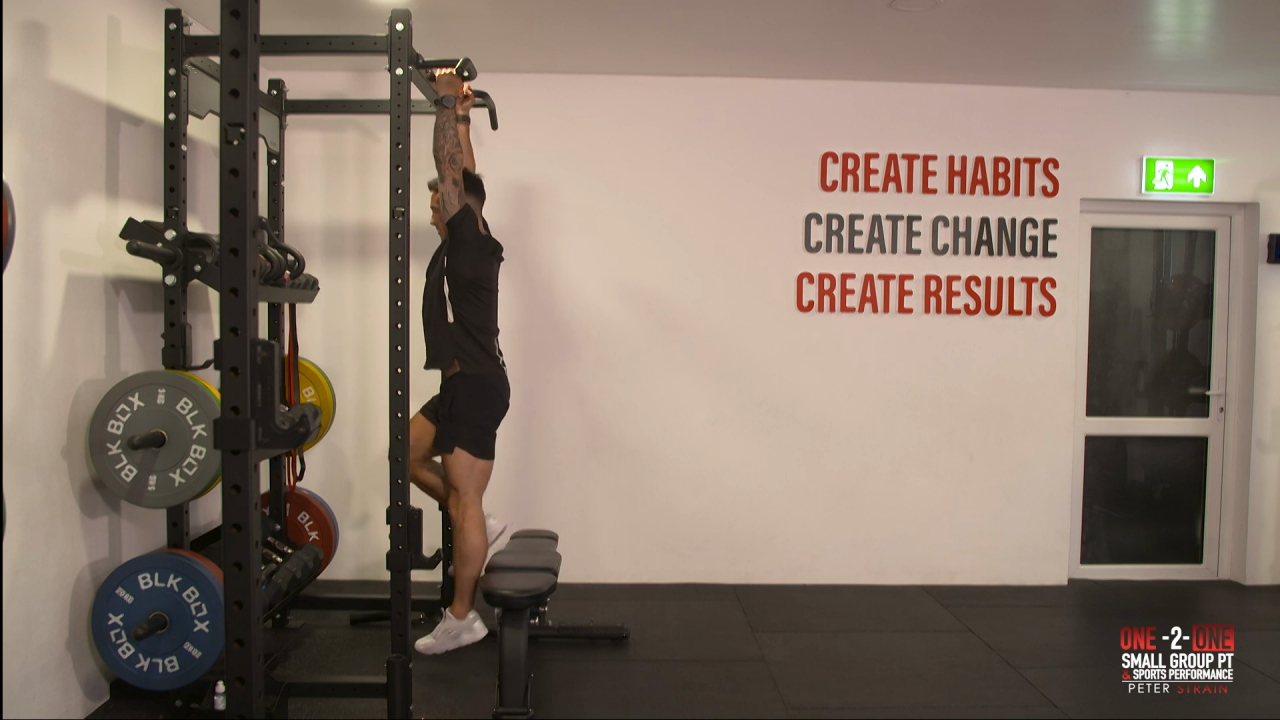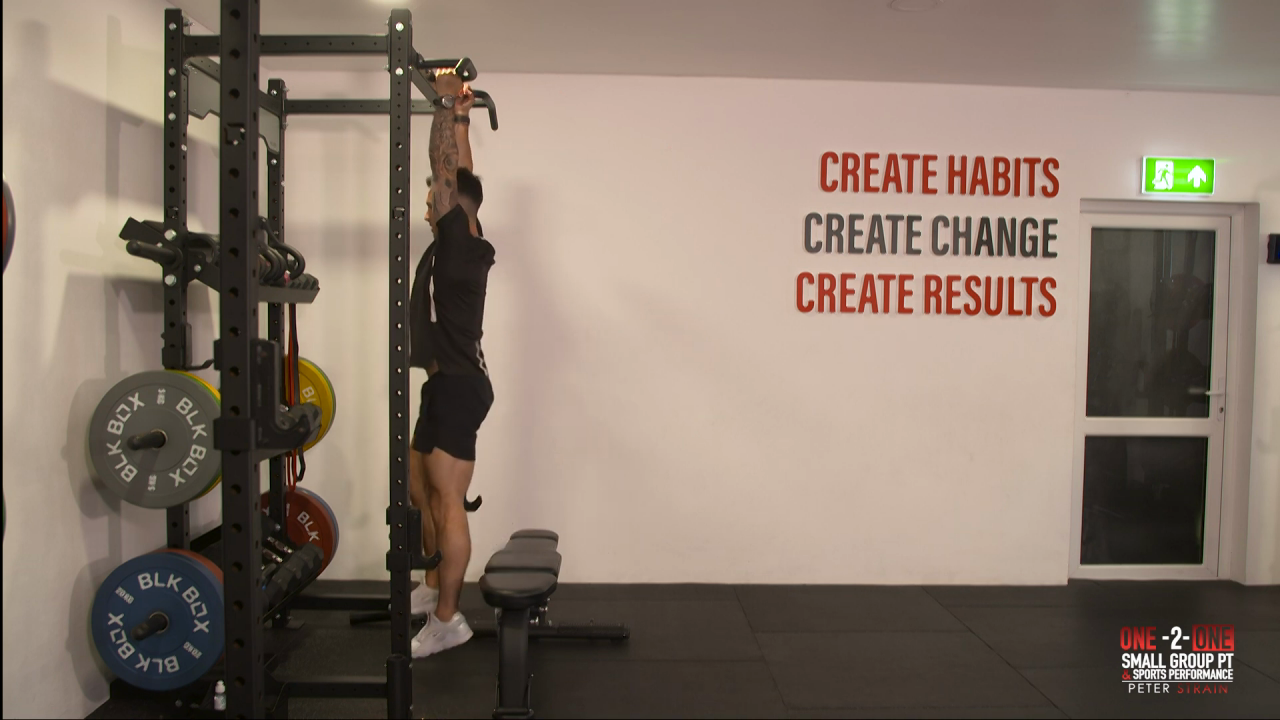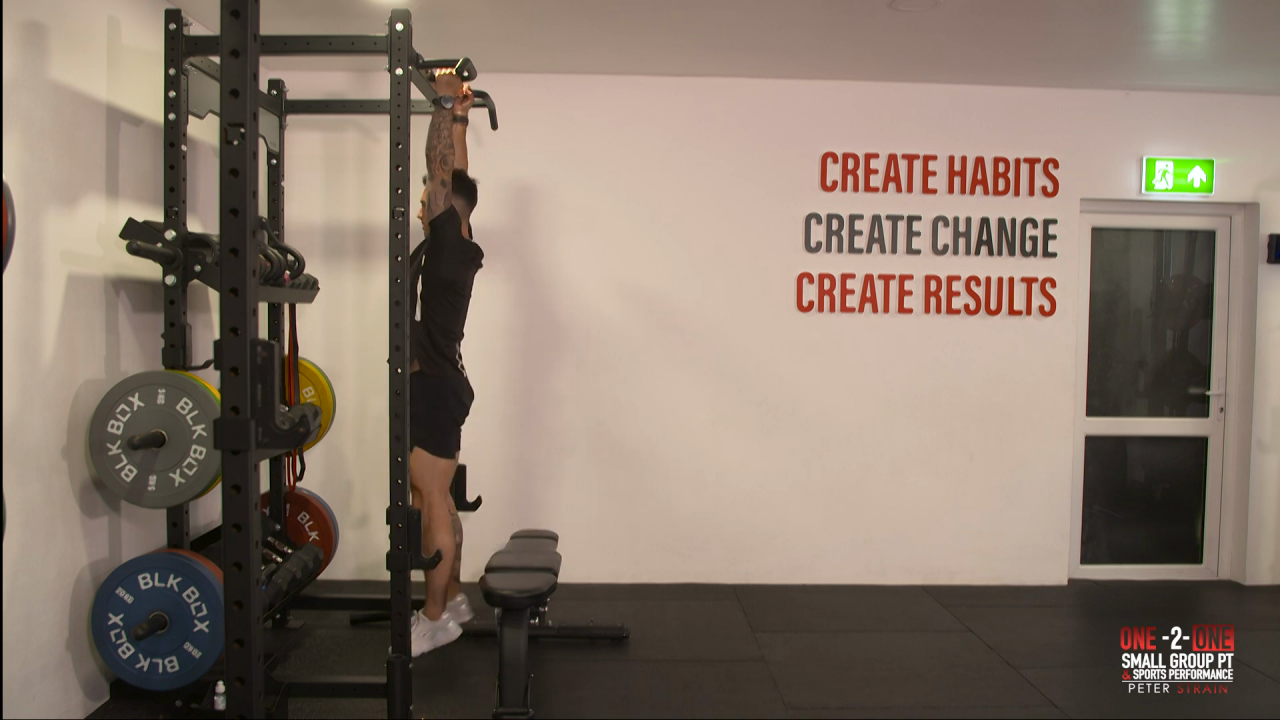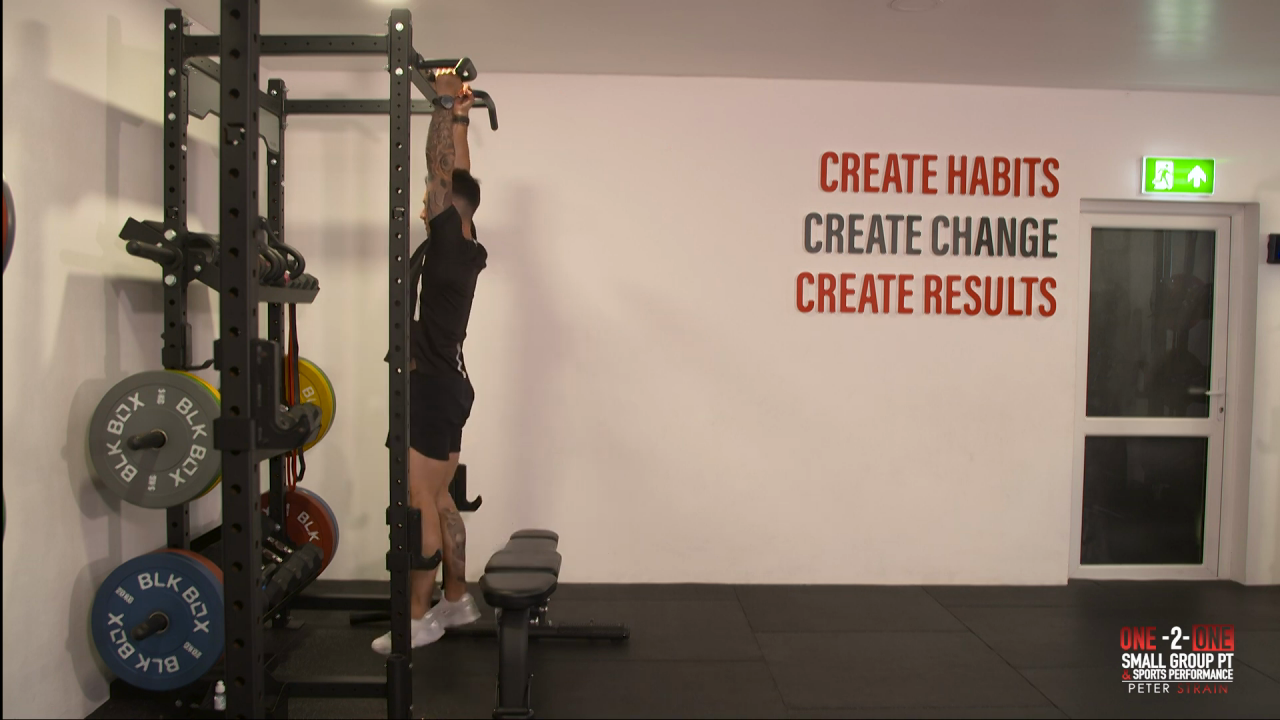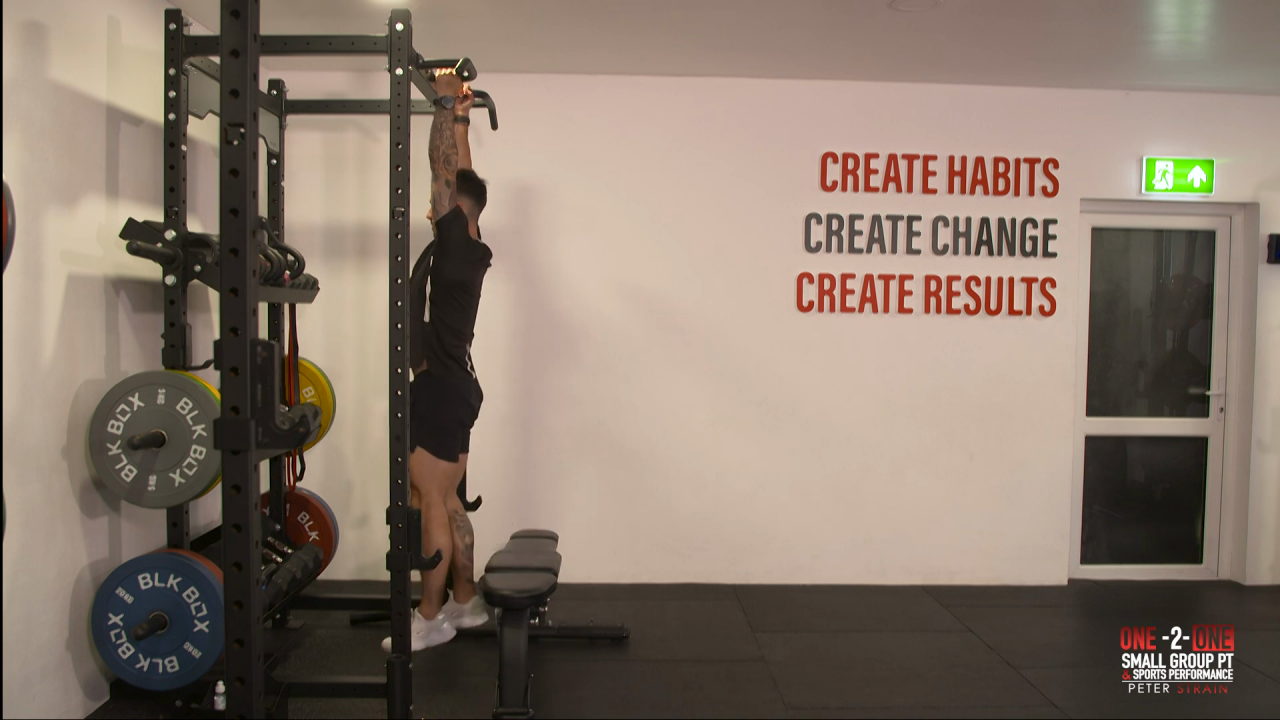
dt=0.3s
person 1, frame 1
left shoulder: (466, 239)
right shoulder: (468, 243)
left elbow: (450, 169)
right elbow: (463, 173)
left wrist: (447, 104)
right wrist: (459, 116)
left hip: (475, 386)
right hip: (464, 384)
left knee: (463, 500)
right knee: (405, 453)
left ankle: (461, 617)
right ankle: (476, 525)
person 1, frame 2
left shoulder: (457, 240)
right shoulder: (462, 242)
left elbow: (445, 169)
right elbow: (458, 171)
left wrist: (447, 105)
right wrist: (460, 116)
left hip: (456, 386)
right hip: (451, 384)
left knee: (445, 502)
right knee: (419, 487)
left ankle: (447, 619)
right ankle: (435, 585)
person 1, frame 3
left shoulder: (446, 240)
right shoulder: (456, 243)
left elbow: (441, 167)
right elbow: (455, 175)
left wrist: (444, 105)
right wrist: (459, 116)
left hip: (432, 386)
right hip: (442, 382)
left knee: (429, 506)
right knee: (436, 501)
left ankle: (436, 618)
right ankle: (448, 596)
person 1, frame 4
left shoulder: (447, 241)
right shoulder: (462, 245)
left elbow: (441, 170)
right elbow: (456, 174)
left wrist: (445, 105)
right wrist: (459, 117)
left hip: (432, 386)
right hip: (444, 384)
left knee: (419, 505)
right knee: (438, 501)
left ankle: (419, 617)
right ankle: (456, 598)
person 1, frame 5
left shoulder: (456, 241)
right shoulder: (468, 247)
left elbow: (443, 172)
right elbow: (456, 176)
left wrist: (445, 105)
right wrist: (459, 118)
left hip: (440, 387)
right hip: (450, 384)
left knee: (429, 506)
right knee: (445, 503)
left ankle: (430, 617)
right ankle: (464, 601)
